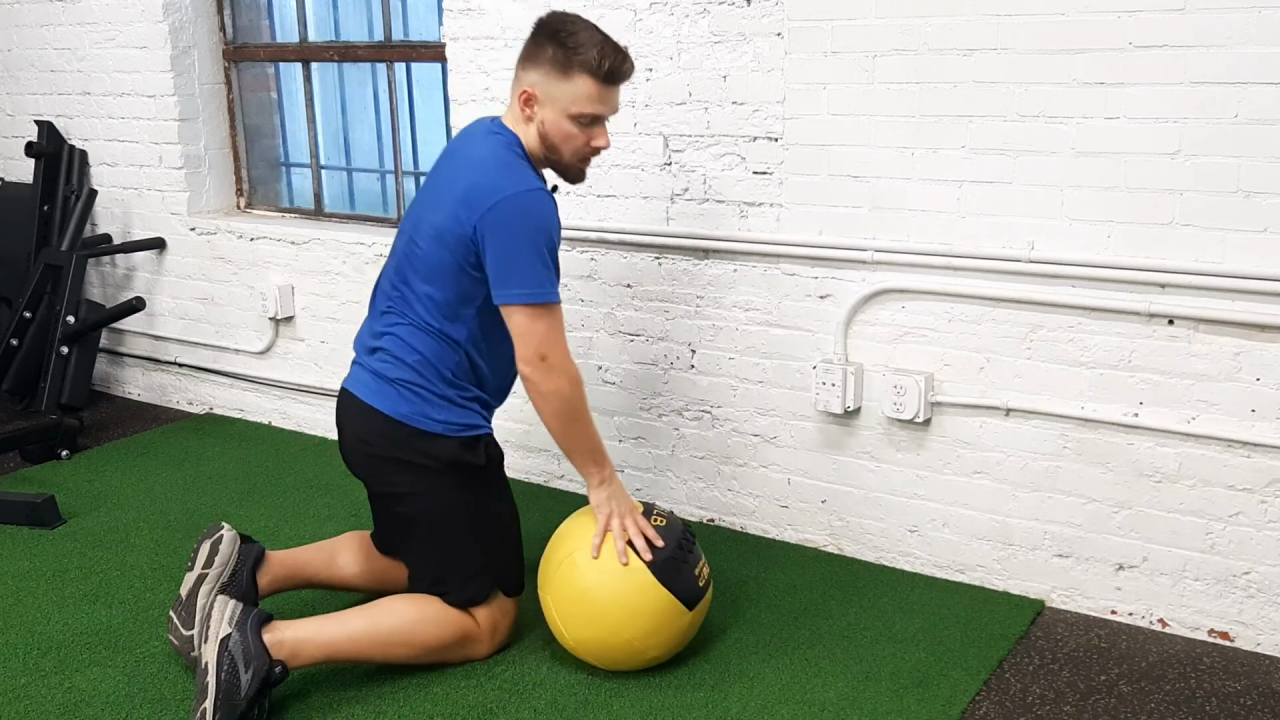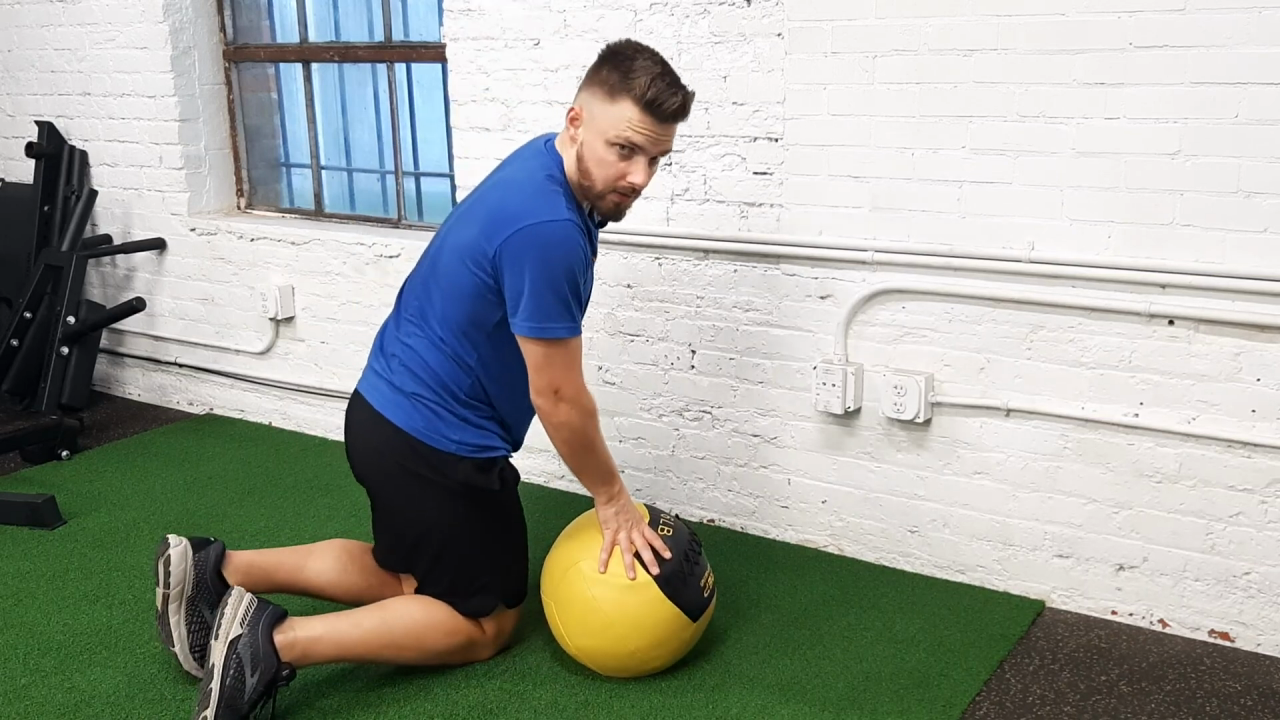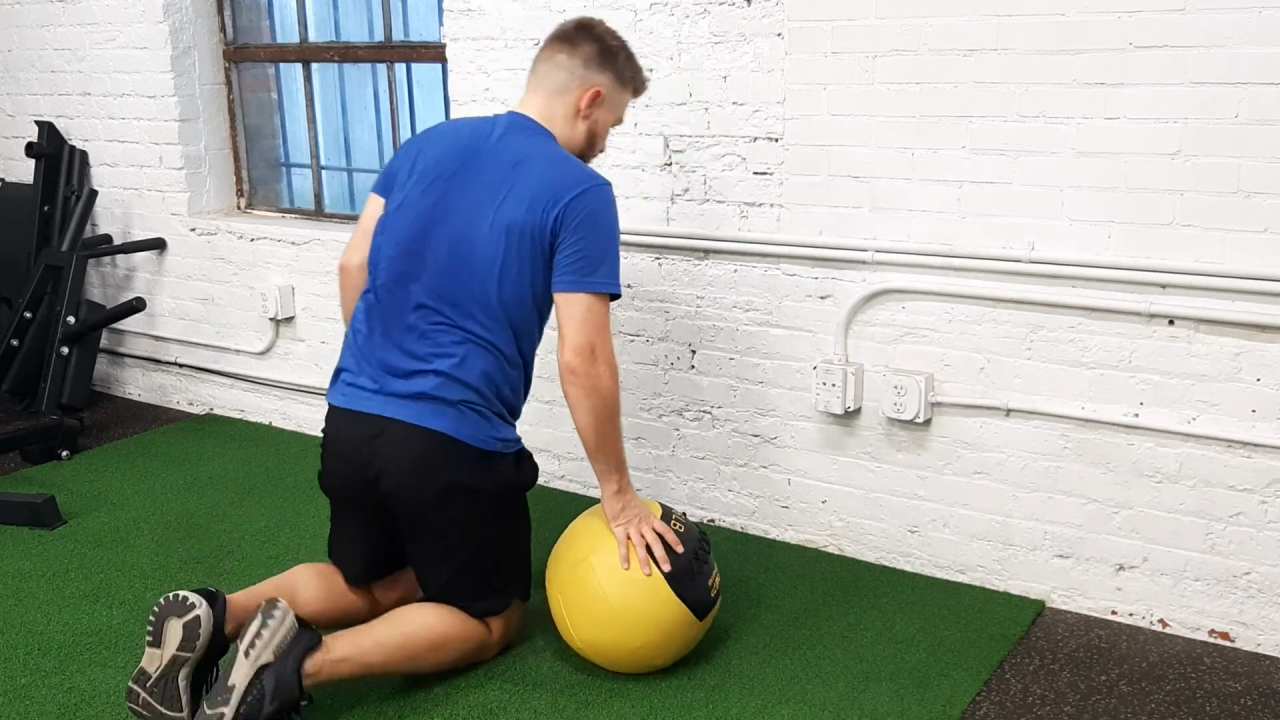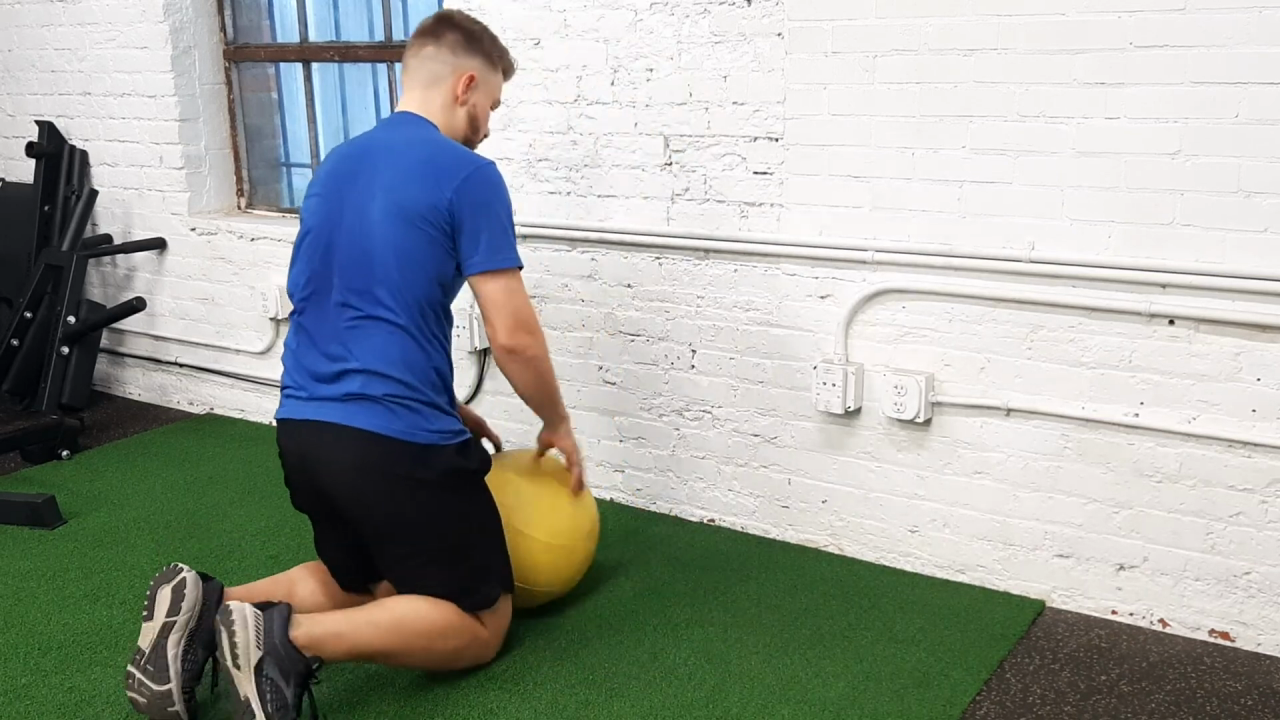
dt=0.7s
person 1, frame 1
left shoulder: (480, 143)
right shoulder: (517, 199)
right elbow: (544, 365)
right wrist: (604, 484)
left hip: (375, 401)
right hip: (425, 428)
left knee: (415, 559)
right knee: (481, 617)
left ankle: (250, 567)
right ankle: (265, 643)
person 1, frame 2
left shoulder: (547, 163)
right shoulder: (547, 228)
right elbow: (557, 399)
left wrist: (567, 367)
right wrist: (613, 501)
left hip: (386, 413)
right hip: (436, 443)
left knee: (404, 577)
right knee: (483, 623)
left ankle: (216, 570)
right ankle: (277, 642)
person 1, frame 3
left shoulder: (429, 145)
right shoulder: (580, 194)
left elbow: (354, 268)
right elbow: (583, 358)
right wrist: (617, 492)
left hip: (351, 421)
right hip: (453, 444)
left knee: (367, 584)
right knee: (486, 620)
left ankle: (214, 616)
right ankle: (308, 662)
person 1, frame 4
left shoulder: (335, 165)
right shoulder: (466, 175)
right elbow: (511, 335)
right wrist: (556, 422)
left hip: (303, 427)
right hip: (396, 440)
left knee: (366, 583)
right knee: (478, 625)
left ankle: (209, 608)
right ankle: (292, 636)
